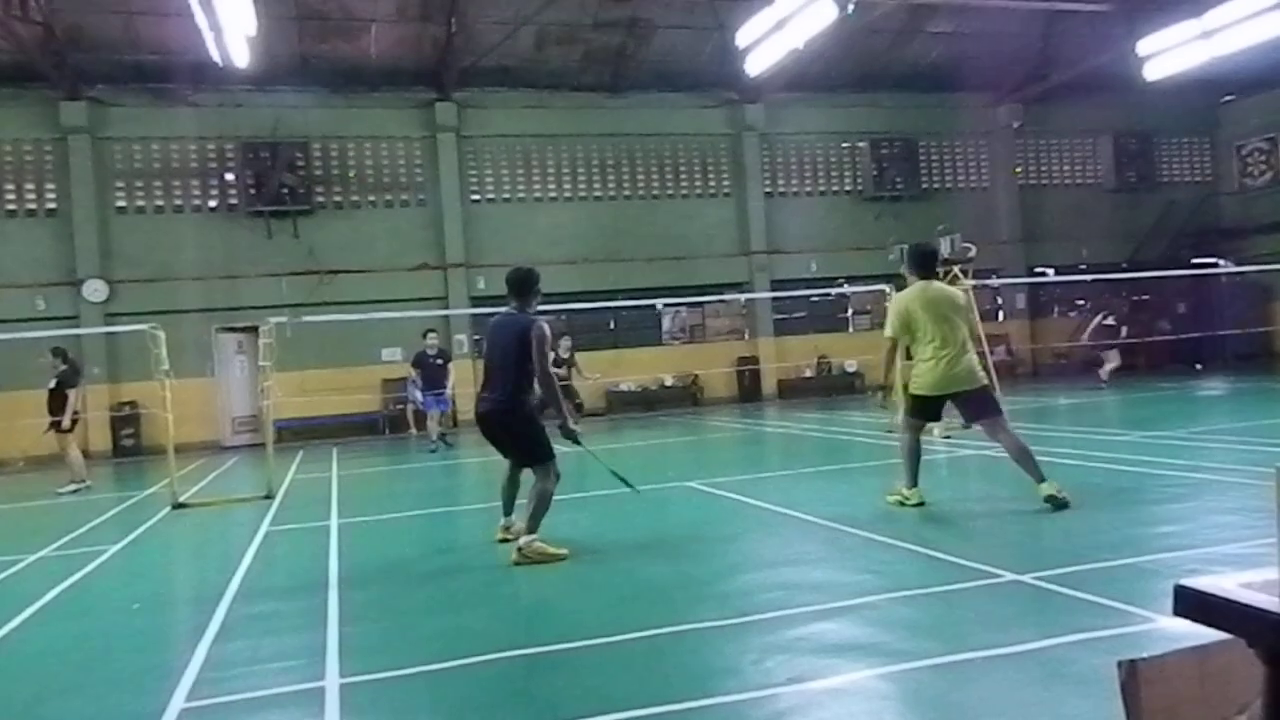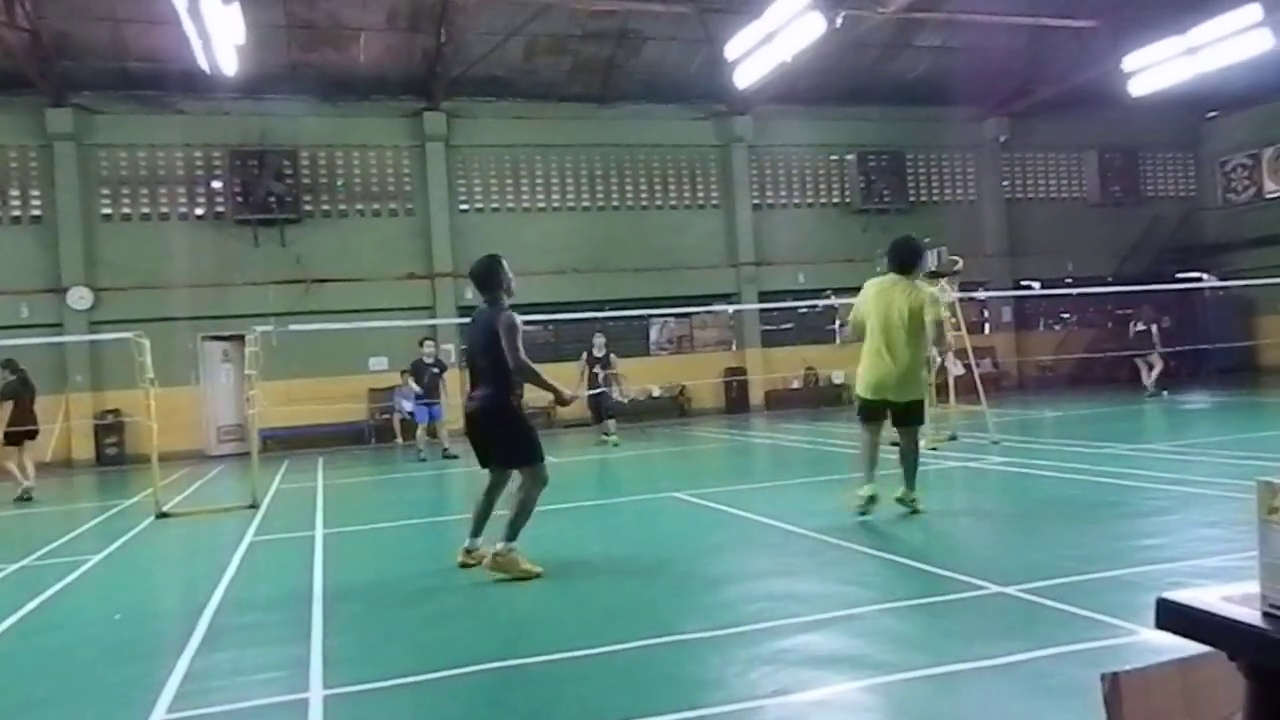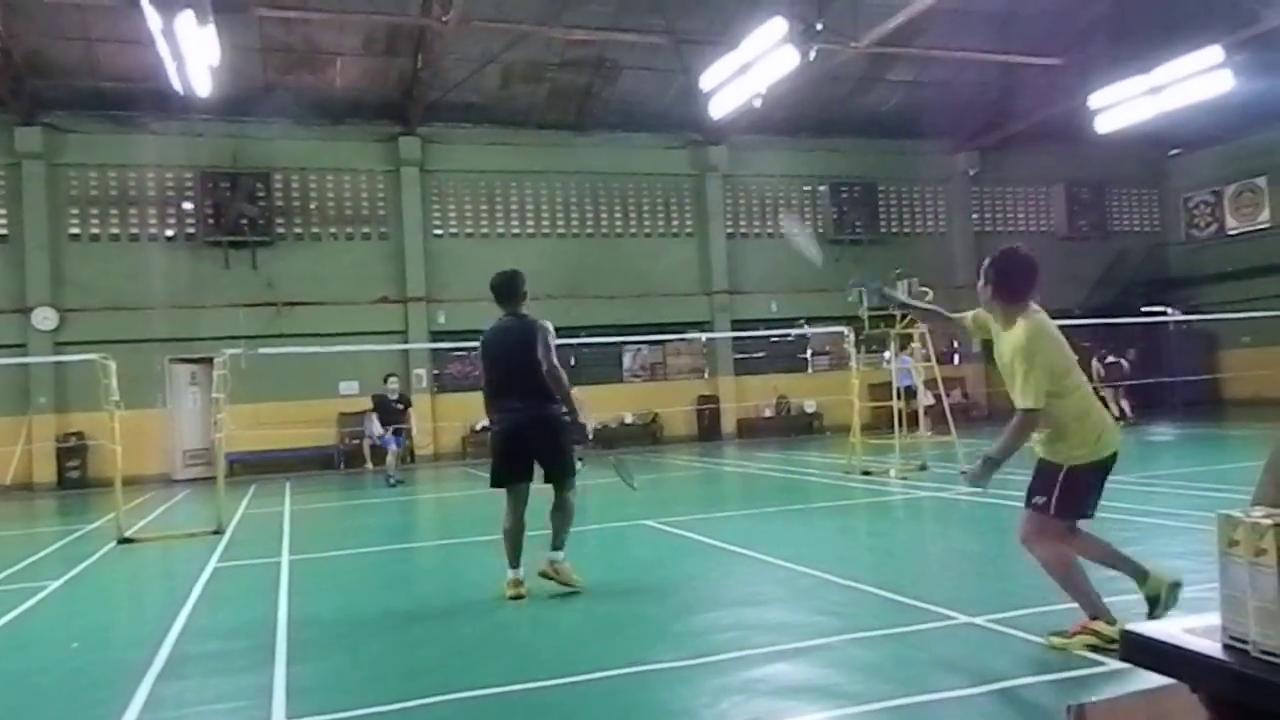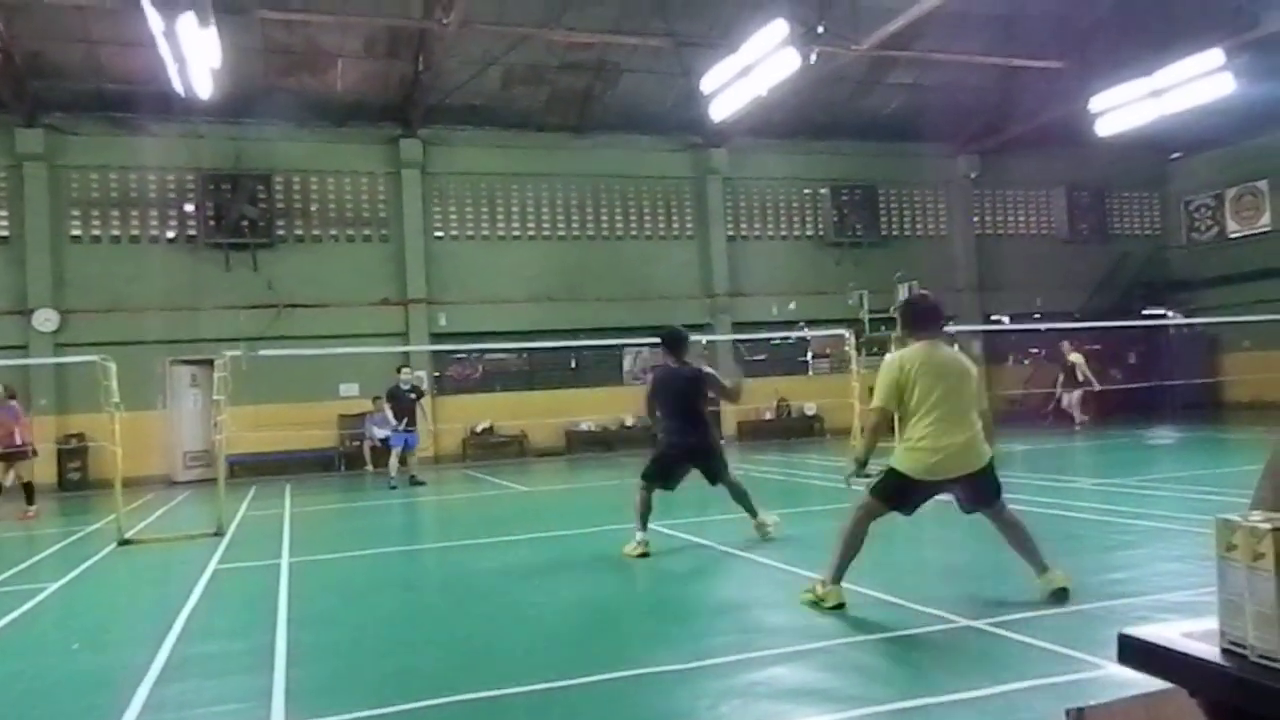
dt=1s
person 1, frame 1
left shoulder: (902, 301)
right shoulder: (957, 295)
left elbow: (891, 345)
right elbow: (972, 335)
left wrist: (886, 379)
left hip: (930, 378)
right hip: (968, 373)
left knee: (909, 430)
right knee: (1001, 432)
left ankle: (910, 490)
right ankle: (1045, 485)
person 1, frame 2
left shoulder: (871, 287)
right shoulder: (926, 295)
left elbow: (854, 324)
right elbow: (938, 340)
right wrist: (933, 349)
left hip: (872, 378)
right hip: (908, 380)
left knee: (871, 434)
right knee: (909, 437)
left ankle: (868, 486)
right ankle: (909, 492)
person 1, frame 3
left shoulder: (1024, 342)
right shoulder: (1010, 318)
left elbow: (1029, 418)
right elbow: (959, 319)
left wrist: (990, 461)
right wrist: (915, 307)
left hip: (1077, 446)
right hip: (1086, 438)
left knee: (1037, 535)
right knee: (1060, 527)
left ankle: (1101, 623)
right ankle: (1151, 582)
person 1, frame 4
left shoulder: (897, 362)
right shoulder: (965, 363)
left elbow: (879, 418)
right elbow: (983, 417)
left wrist: (861, 458)
right wrist: (985, 457)
left hip: (919, 463)
right hip: (971, 456)
left knee: (864, 513)
right knee: (999, 514)
left ankle: (830, 587)
right ankle: (1049, 576)
person 2, frame 1
left shoulder: (494, 324)
right shoulder: (536, 327)
right elbow: (543, 374)
right wrist: (565, 419)
left hip: (486, 407)
right hip: (513, 408)
left knee: (515, 462)
right knee: (548, 473)
left ankle: (507, 524)
right ankle: (527, 542)
person 2, frame 2
left shoulder: (477, 319)
right shoulder: (506, 318)
right elbow: (518, 365)
right wrist: (557, 391)
left hip: (477, 407)
right hip: (500, 407)
left knee: (498, 479)
right knee: (535, 477)
left ankle: (472, 547)
right ankle: (505, 550)
person 2, frame 3
left shoulder: (488, 337)
right shoulder: (539, 328)
left elbow: (487, 387)
right elbow: (551, 370)
left wrist: (495, 421)
right wrist: (572, 409)
left hip: (506, 424)
right hip: (544, 419)
left knee: (515, 502)
right knee: (565, 489)
left ankle: (515, 577)
right ankle: (556, 558)
person 2, frame 4
left shoulder: (656, 376)
right shoulder: (702, 374)
left elbow: (651, 413)
right elbow: (732, 397)
right wrist: (736, 385)
left hip: (672, 445)
right hip: (705, 443)
left knee: (646, 488)
right knee: (728, 481)
left ankle: (640, 539)
right ankle: (759, 521)
